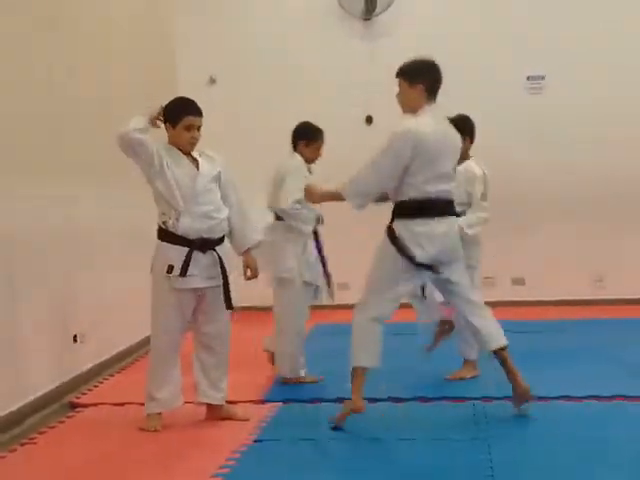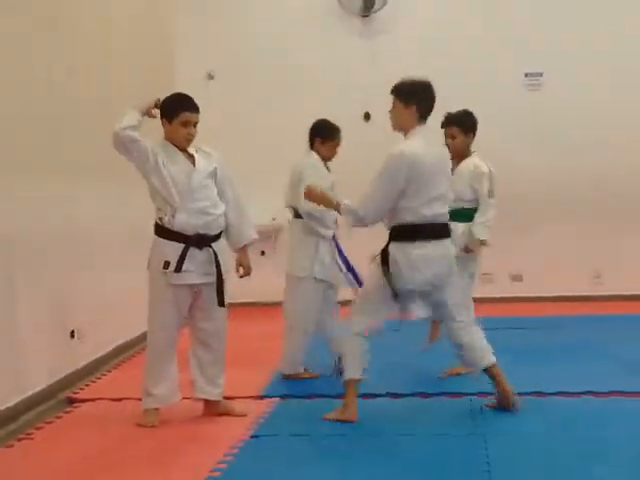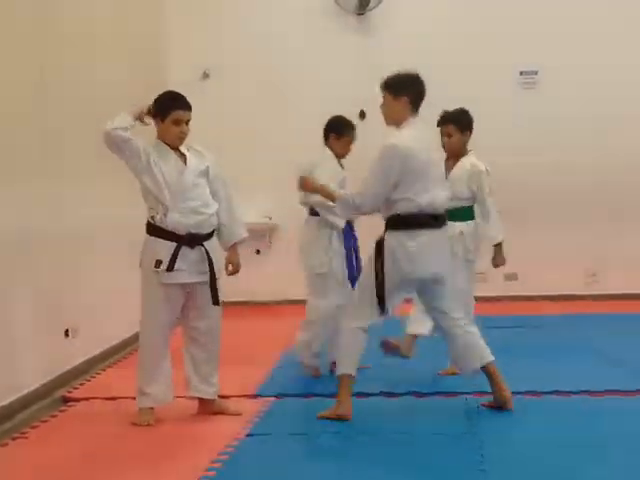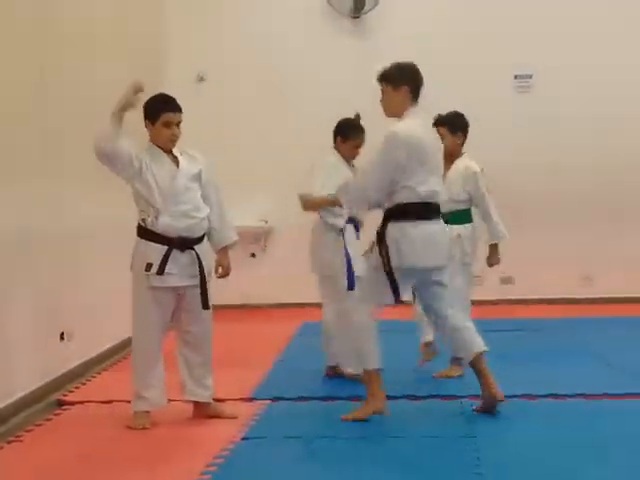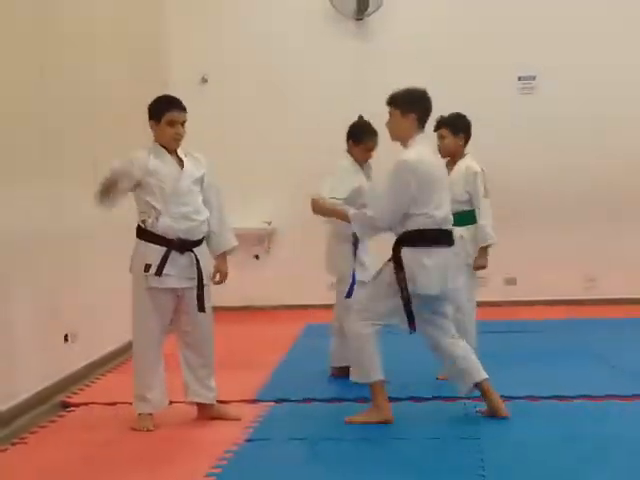
dt=0.2s
person 1, frame 1
left shoulder: (408, 132)
right shoulder: (450, 133)
left elbow: (373, 181)
left wrist: (326, 195)
right wrist: (393, 190)
left hip: (411, 231)
right hip: (445, 226)
left knee: (371, 310)
right knee: (469, 301)
left ankle: (356, 397)
right ankle: (515, 379)
person 1, frame 2
left shoulder: (402, 155)
right shoulder: (439, 154)
left elbow: (369, 212)
left wrist: (325, 200)
right wrist: (392, 213)
left hip: (408, 253)
right hip: (440, 248)
left knee: (358, 324)
right knee: (458, 321)
left ankle: (349, 406)
right ankle: (505, 391)
person 1, frame 3
left shoulder: (395, 148)
right shoulder: (429, 144)
left elbow: (364, 202)
left wrist: (320, 190)
right wrist: (387, 202)
left hip: (404, 242)
right hip: (434, 240)
left knee: (356, 318)
right knee: (452, 317)
left ankle: (343, 402)
right ankle: (501, 390)
person 1, frame 4
left shoulder: (398, 135)
right shoulder: (429, 135)
left elbow: (368, 188)
left wrist: (322, 201)
right wrist: (381, 200)
left hip: (404, 233)
right hip: (432, 231)
right knee: (443, 309)
left ankle: (375, 397)
right ankle: (490, 387)
person 1, frame 5
left shoulder: (408, 163)
right shoulder: (431, 158)
left elbow: (379, 218)
left wrist: (332, 210)
left hip: (417, 258)
right hip: (439, 254)
left knee: (361, 319)
right knee: (442, 334)
left ankle: (380, 406)
right ankle: (493, 401)
person 2, frame 1
left shoulder: (213, 163)
right shoulder: (157, 161)
left elbow: (234, 207)
right elbow: (127, 138)
left wrist: (247, 251)
right wrist: (150, 119)
left hip: (211, 258)
right hip: (175, 259)
left knee: (215, 334)
right knee: (167, 335)
left ankle: (214, 402)
right ankle: (156, 407)
person 2, frame 2
left shoulder: (210, 159)
right shoulder: (153, 158)
left elbow: (231, 204)
right elbow: (121, 136)
left wrist: (241, 248)
right wrist: (142, 112)
left hip: (208, 255)
right hip: (172, 255)
left knee: (212, 331)
right knee: (163, 331)
left ankle: (212, 398)
right ankle: (154, 402)
person 2, frame 3
left shoulder: (202, 158)
right shoulder: (145, 157)
left elbow: (223, 203)
right elbow: (113, 135)
left wrist: (232, 246)
right wrist: (137, 115)
left hip: (200, 253)
right hip: (164, 254)
left knee: (205, 330)
right knee: (156, 330)
left ankle: (207, 397)
right ankle: (148, 402)
person 2, frame 4
left shoulder: (194, 162)
right shoulder: (137, 162)
left elbow: (214, 206)
right elbow: (104, 149)
left wrist: (222, 250)
right wrist: (121, 109)
left hip: (193, 257)
right hip: (155, 257)
left knee: (198, 333)
right knee: (149, 333)
left ankle: (201, 400)
right ankle: (143, 405)
person 2, frame 5
left shoulder: (197, 164)
right shoulder: (141, 163)
left elbow: (214, 210)
right elbow: (108, 195)
left wrist: (221, 255)
right wrist: (111, 184)
left hip: (192, 259)
right hip: (155, 258)
left knee: (199, 334)
right knee: (149, 335)
left ankle: (205, 401)
right ankle: (146, 407)
person 3, frame 1
left shoulder: (474, 172)
left elbow: (480, 212)
left wrist: (454, 227)
left hip: (462, 244)
left ankle: (471, 363)
right ankle: (443, 321)
person 3, frame 2
left shoulder: (479, 169)
left elbow: (487, 209)
left wrist: (476, 240)
left hip: (464, 239)
left knee: (460, 298)
right ankle: (435, 321)
person 3, frame 3
left shoulder: (476, 168)
right shoulder: (441, 165)
left elbow: (488, 209)
left wrist: (497, 247)
left hip: (462, 237)
left knee: (461, 297)
right ankle: (408, 342)
person 3, frame 4
left shoulder: (470, 170)
left elbow: (486, 208)
left wrist: (494, 246)
left hip: (459, 239)
left knee: (457, 300)
left ankle: (458, 360)
right ankle: (428, 345)
person 3, frame 5
left shoulder: (471, 170)
right shoulder: (444, 169)
left elbow: (483, 211)
left wrist: (483, 251)
left hip: (463, 241)
left knee: (462, 302)
person 4, frame 1
left shoulder: (293, 167)
right shoulder: (296, 169)
right elbow: (286, 206)
left wrist: (311, 218)
right wrist: (312, 220)
left hip: (292, 241)
right hip: (293, 243)
left knee: (292, 307)
right knee: (293, 310)
left ankle: (277, 349)
right ankle: (291, 370)
person 4, frame 2
left shoulder: (315, 166)
right shoulder: (312, 168)
right elbow: (309, 207)
left wrist: (329, 222)
right wrist: (331, 224)
left hip: (317, 240)
right hip: (309, 242)
left knee: (327, 303)
right knee: (302, 308)
right ankle: (292, 365)
person 4, frame 3
left shoulder: (331, 163)
right shoulder: (325, 164)
right elbow: (319, 198)
left wrist: (344, 215)
right wrist: (344, 216)
left hip: (333, 236)
right hip: (324, 238)
left knee: (339, 300)
right knee: (328, 301)
right ankle: (307, 355)
person 4, frame 4
left shoulder: (344, 167)
right shoulder: (331, 166)
right elbow: (318, 198)
left wrist: (352, 218)
right wrist: (344, 218)
left hip: (343, 237)
right hip: (335, 240)
left knee: (339, 304)
right knee: (347, 304)
left ankle: (336, 363)
right ankle: (349, 365)
person 4, frame 5
left shoulder: (363, 169)
right shoulder: (344, 170)
right elbow: (326, 202)
right wrist: (351, 228)
left hip: (360, 244)
right hip: (350, 245)
left knee: (348, 308)
left ankle: (341, 363)
